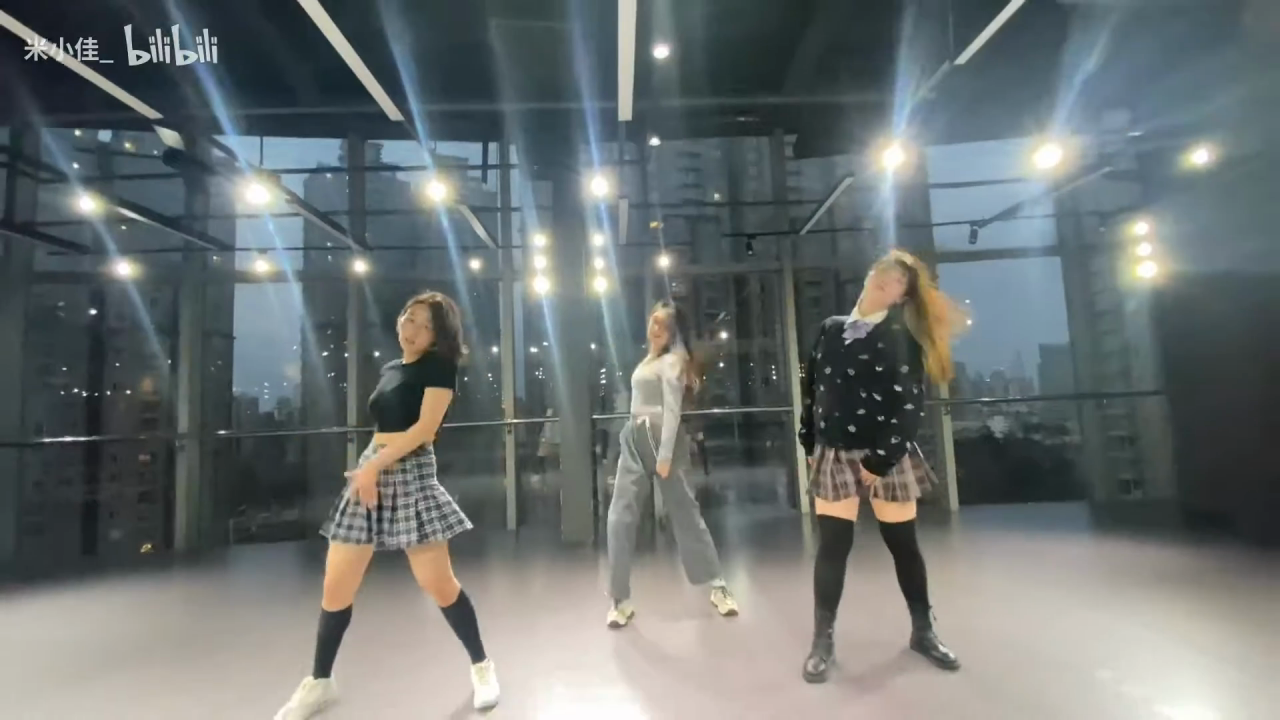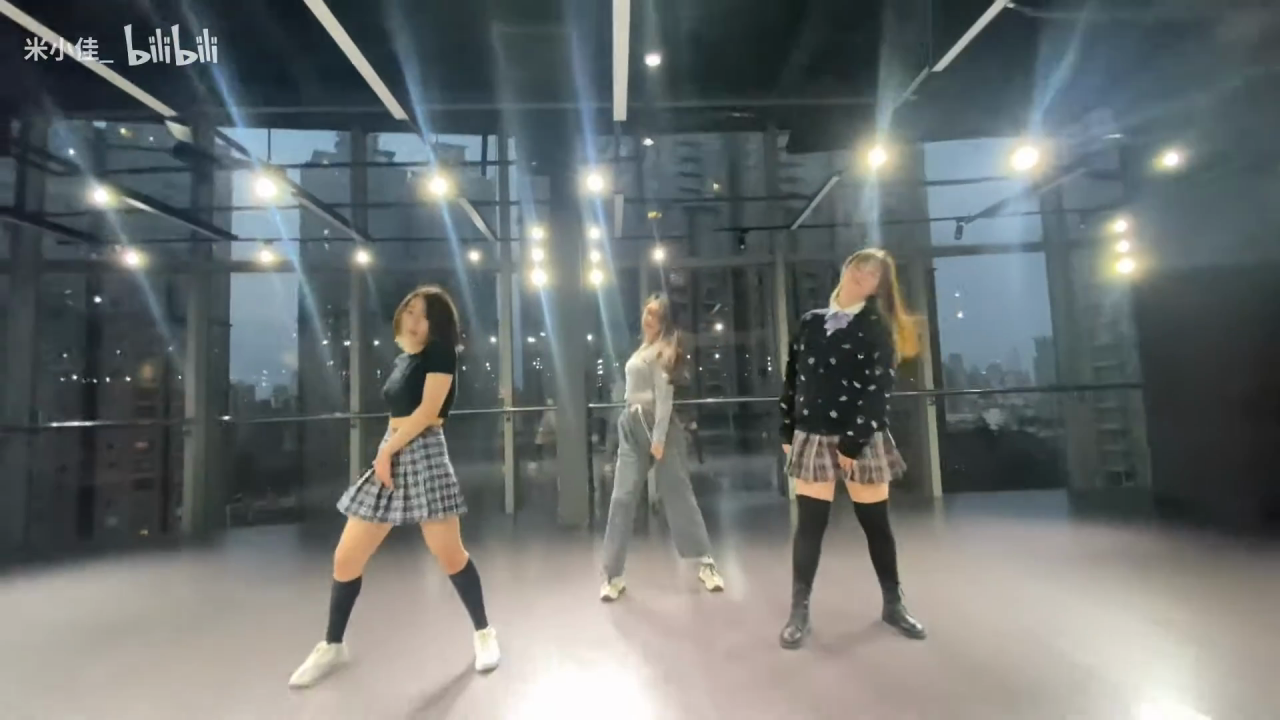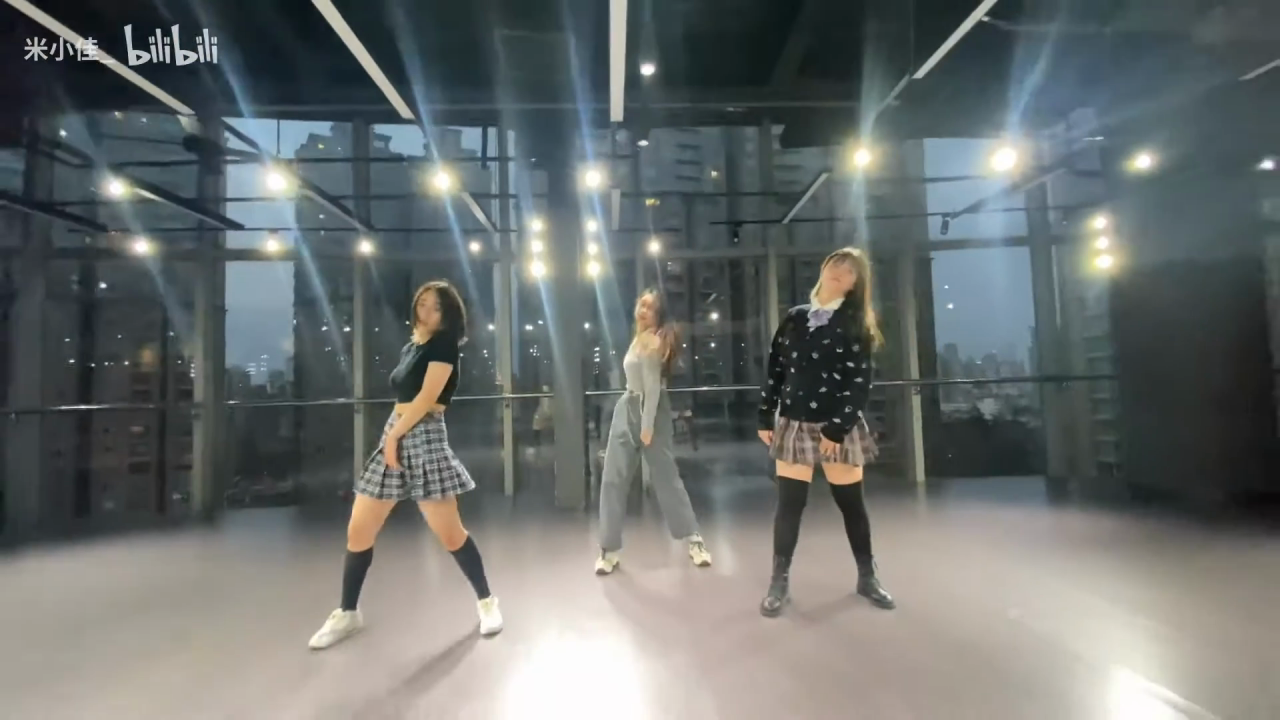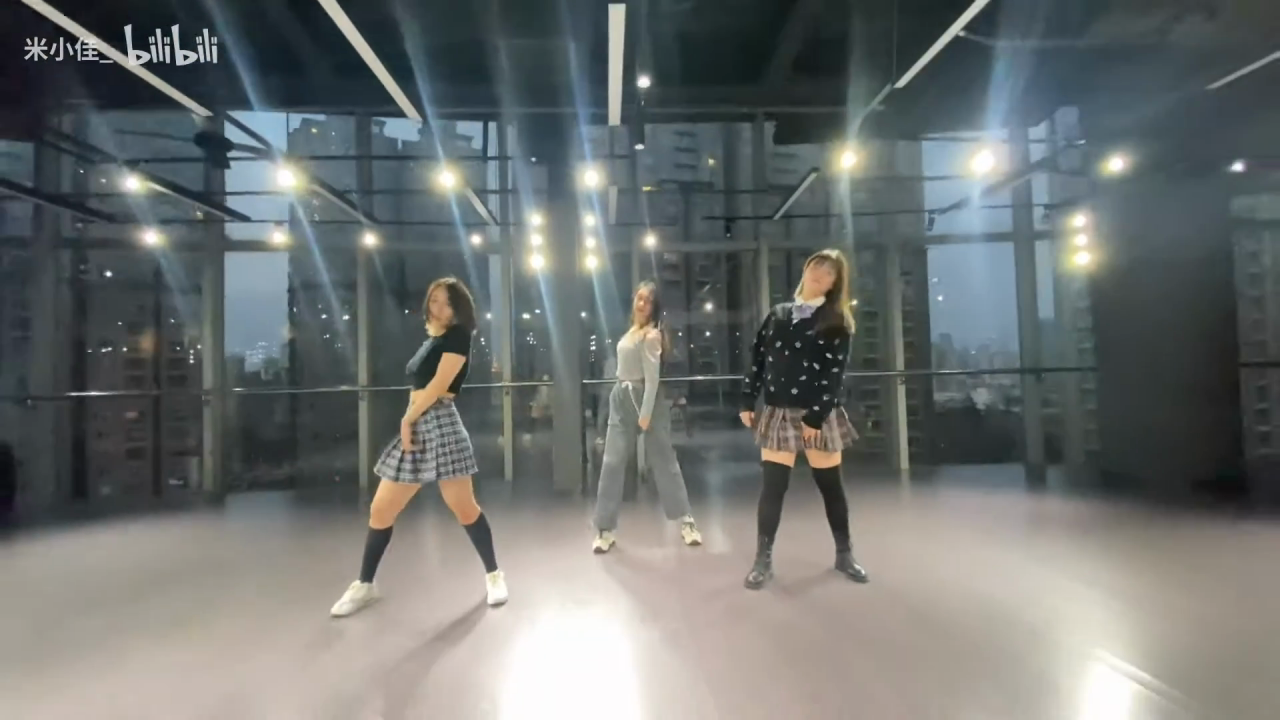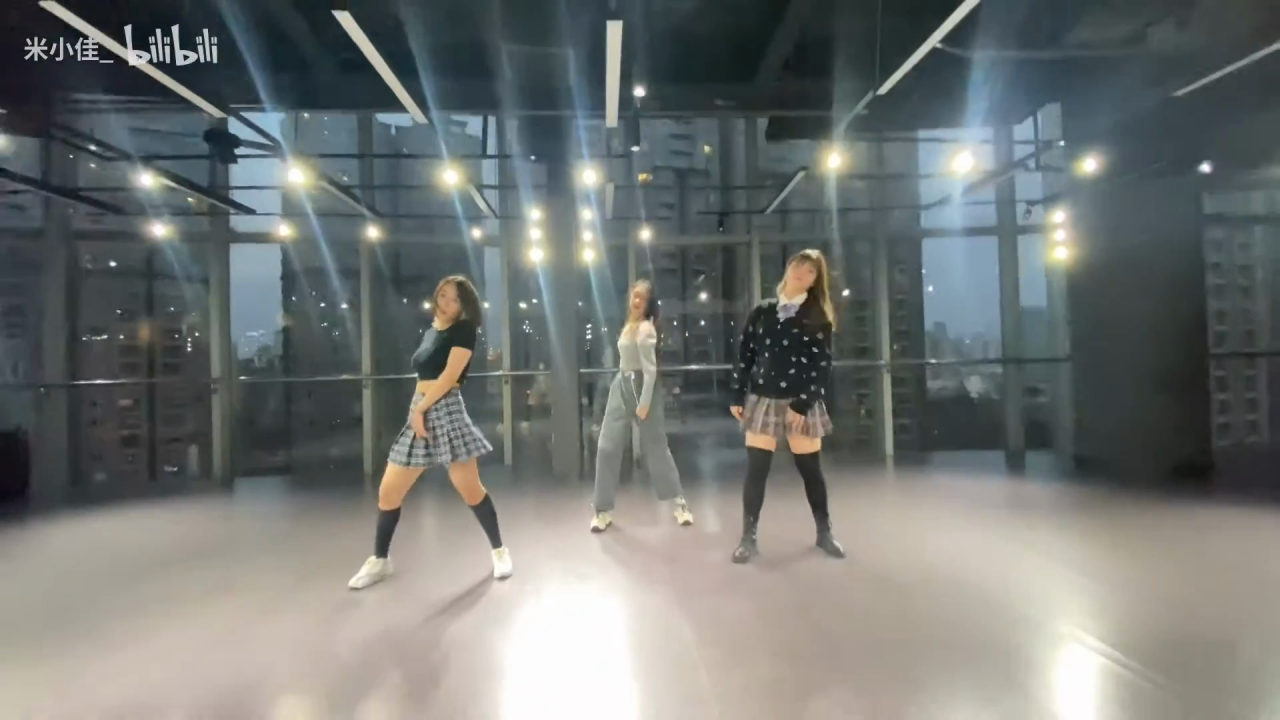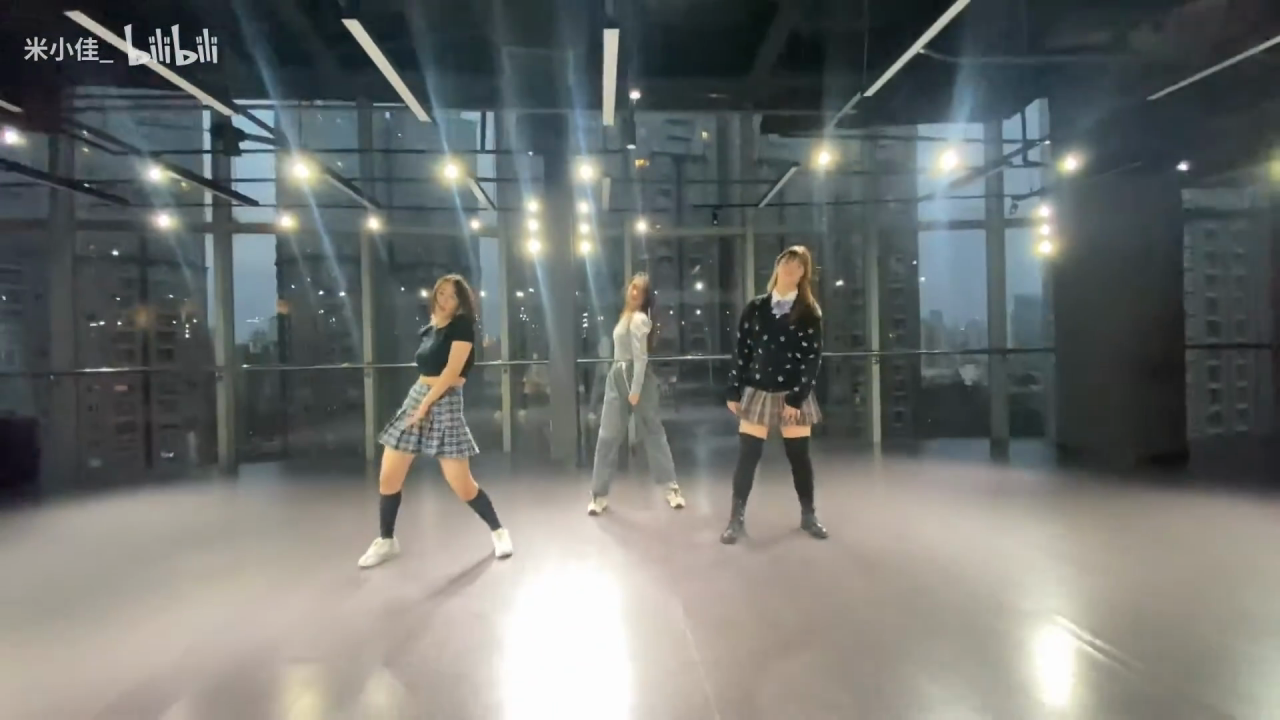
dt=0.2s
person 1, frame 1
left shoulder: (902, 339)
right shoulder: (830, 330)
left elbow: (909, 405)
right elbow: (812, 387)
left wrist: (880, 460)
right wrist: (807, 439)
left hip: (886, 454)
right hip: (832, 453)
left knee: (903, 544)
right knee: (832, 546)
left ankle: (923, 632)
right ankle: (823, 640)
person 1, frame 2
left shoulder: (877, 327)
right shoulder: (809, 323)
left elbow: (879, 389)
right elbow: (793, 379)
left wrist: (853, 442)
right wrist: (788, 430)
left hip: (860, 439)
right hip: (811, 437)
left knee: (876, 523)
right knee: (809, 524)
left ankle: (893, 604)
right ankle: (799, 611)
person 1, frame 3
left shoulder: (857, 324)
right shoulder: (794, 318)
left elbow: (859, 380)
right elbow: (775, 369)
left wrist: (838, 429)
right wrist: (765, 417)
left hip: (839, 426)
right hip: (793, 424)
left knee: (851, 503)
right knee: (790, 504)
left ankle: (867, 578)
right ankle: (779, 583)
person 1, frame 4
left shoulder: (835, 320)
right shoulder: (777, 314)
left elbow: (836, 372)
right elbow: (759, 358)
left wrist: (816, 417)
right wrist: (748, 400)
left hip: (819, 415)
right hip: (777, 413)
left knee: (830, 486)
right knee: (773, 486)
left ankle: (844, 554)
right ankle: (763, 560)
person 1, frame 5
left shoulder: (818, 318)
right shoulder: (762, 312)
left elbow: (822, 365)
right elbow: (746, 355)
left wrist: (802, 405)
right wrist: (738, 395)
left hip: (802, 403)
right hip: (762, 400)
left knee: (810, 470)
right knee: (757, 469)
person 1, frame 6
left shoulder: (808, 311)
right shoulder: (755, 308)
left elbow: (810, 357)
right elbow: (742, 352)
left wrist: (797, 397)
right wrist: (734, 392)
left hip: (794, 394)
right hip: (757, 392)
left knee: (799, 456)
right knee: (747, 455)
person 2, frame 1
left shoulder: (439, 365)
right shoulder: (390, 369)
left elbow: (426, 427)
left wrist: (372, 467)
left hip: (412, 474)
right hip: (371, 473)
left knee: (439, 585)
right knee: (336, 588)
person 2, frame 2
left shoulder: (442, 352)
right shoulder: (401, 359)
left elbow: (428, 410)
left wrist: (387, 451)
right wrist: (386, 453)
left hip: (425, 455)
right hip: (392, 455)
left knee: (449, 554)
right knee: (346, 559)
left ankle: (483, 633)
person 2, frame 3
left shoulder: (445, 343)
right shoulder: (410, 348)
left elbow: (428, 396)
left wrist: (393, 436)
right wrist: (390, 437)
left hip: (425, 439)
right hip: (395, 438)
left knee: (449, 532)
right knee: (358, 532)
left ankle: (486, 601)
right ankle: (348, 614)
person 2, frame 4
left shoulder: (458, 336)
right shoulder: (430, 340)
left elbow: (440, 384)
left wrist: (407, 419)
right wrist: (409, 423)
left hip: (442, 426)
right hip: (415, 425)
left knee: (465, 508)
right knee: (381, 511)
left ankle: (493, 574)
right ankle: (365, 585)
person 2, frame 5
left shoulder: (463, 330)
right shoulder: (431, 332)
left elbow: (450, 376)
left wrist: (420, 409)
right wrist: (418, 412)
left hip: (446, 412)
right hip: (420, 412)
left knee: (471, 490)
right knee: (388, 493)
left ankle: (499, 550)
right ankle: (379, 561)
person 2, frame 6
left shoulder: (462, 325)
right shoulder: (428, 331)
left elbow: (452, 370)
left wrist: (426, 405)
right wrist: (419, 405)
left hip: (446, 406)
right hip: (414, 401)
left knee: (462, 486)
right knee: (388, 478)
left ankle: (498, 531)
right ankle: (386, 541)
person 3, frame 1
left shoulder: (671, 361)
right shoulder: (648, 359)
left elbow: (673, 409)
left wrist: (665, 454)
left hip: (664, 439)
right hip: (634, 438)
left knee: (685, 513)
right knee: (621, 518)
person 3, frame 2
left shoulder: (662, 350)
right shoulder: (644, 348)
left elbow: (664, 395)
left wrist: (659, 438)
left hip: (658, 424)
right hip: (630, 424)
left knee: (678, 494)
right knee: (622, 497)
left ankle: (706, 563)
right ankle: (614, 574)
person 3, frame 3
left shoulder: (654, 342)
right shoulder: (638, 339)
left elbow: (653, 385)
left wrist: (648, 426)
left hip: (650, 411)
right hip: (626, 411)
left knee: (666, 478)
right knee: (613, 478)
left ankle: (694, 541)
right ankle: (609, 549)
person 3, frame 4
left shoulder: (651, 334)
right shoulder: (632, 331)
left elbow: (652, 375)
left wrist: (646, 412)
left hip: (646, 398)
right hip: (621, 397)
left knee: (663, 461)
right knee: (612, 462)
left ankle: (686, 522)
right ankle: (605, 529)
person 3, frame 5
left shoulder: (645, 328)
right shoulder: (629, 326)
left elbow: (651, 367)
left wrist: (645, 402)
left hip: (643, 389)
right hip: (621, 387)
left knee: (656, 447)
right knee: (608, 448)
left ankle: (678, 503)
right ankle: (602, 510)
person 3, frame 6
left shoulder: (639, 318)
right shoulder: (627, 316)
left elbow: (641, 356)
left wrist: (636, 389)
left hip: (637, 378)
right hip: (616, 378)
left knee: (652, 433)
right knee: (608, 436)
right ankle: (599, 494)
